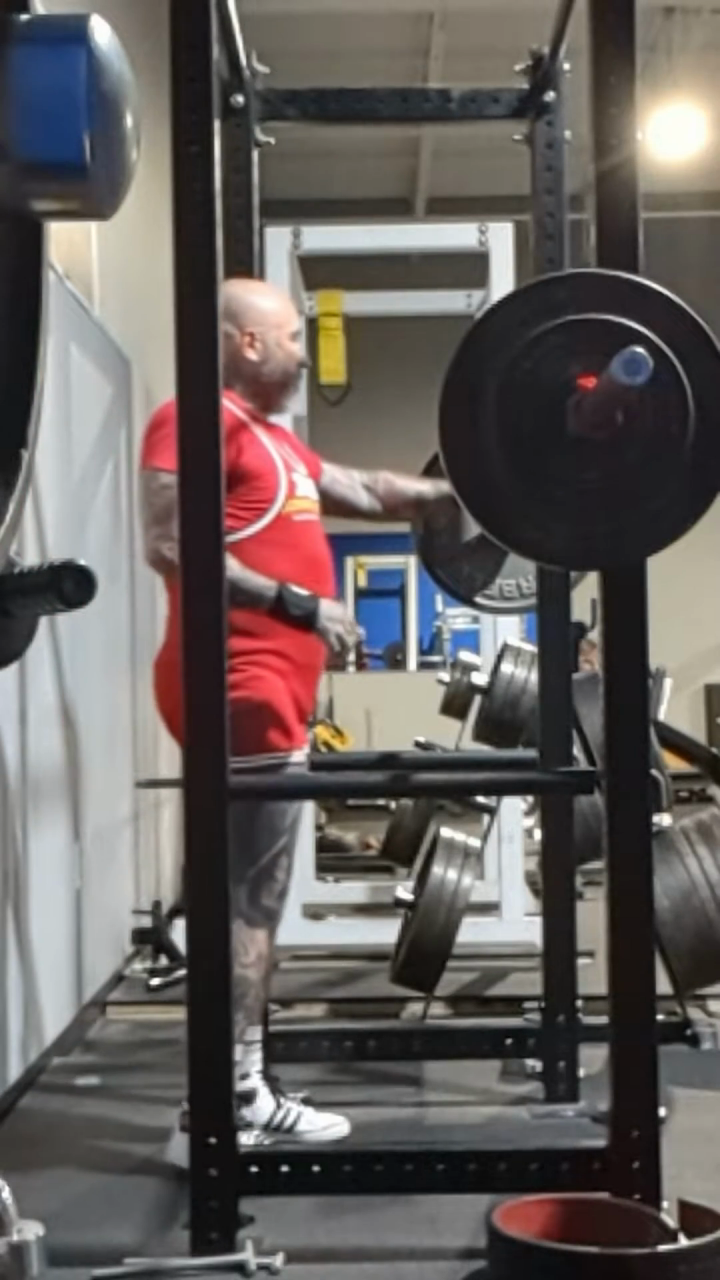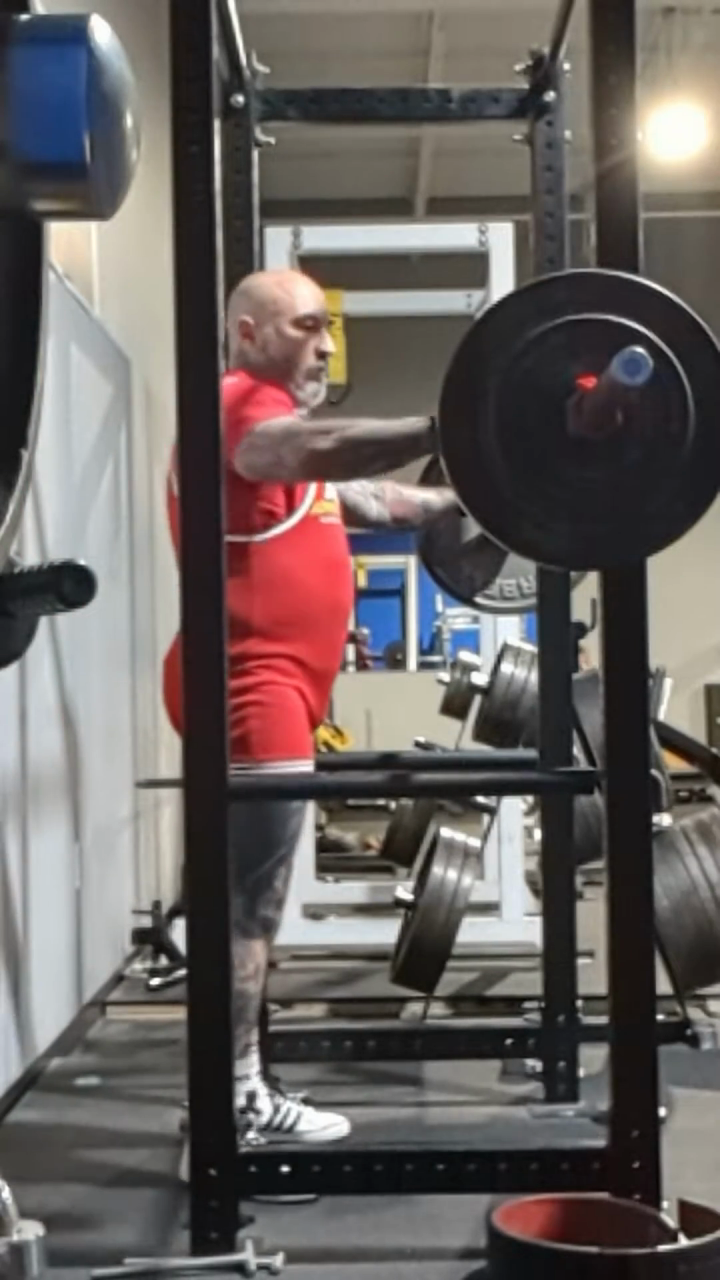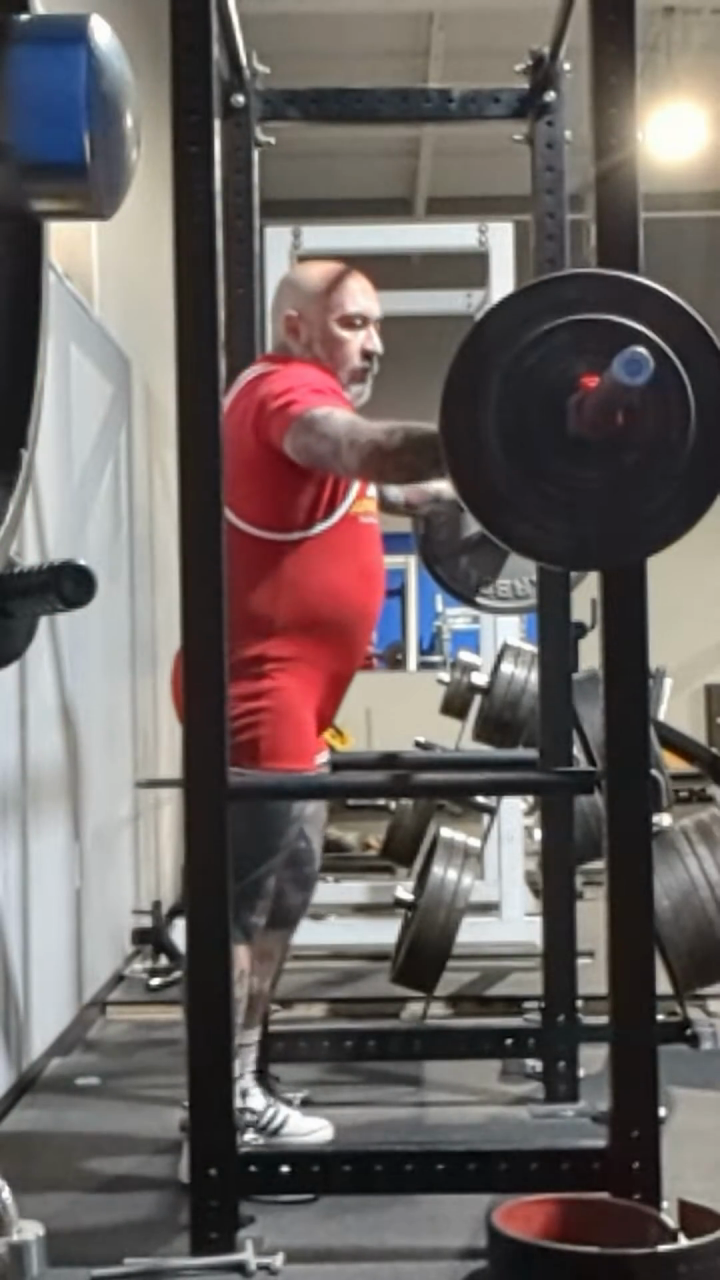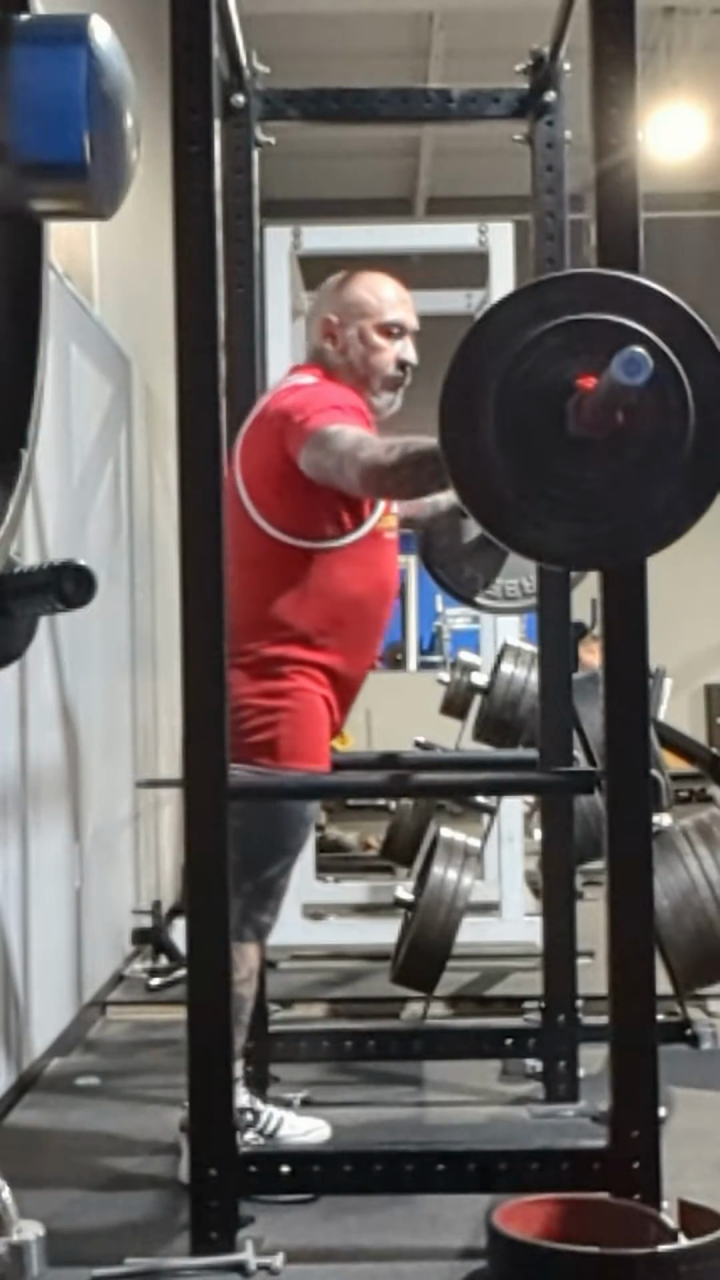
dt=1s
person 1, frame 1
left shoulder: (268, 439)
right shoulder: (198, 419)
left elbow: (365, 490)
right elbow: (170, 544)
left wrist: (462, 491)
right wrist: (295, 606)
left hip: (266, 691)
right hip: (236, 691)
left knee: (257, 899)
right knee: (249, 900)
left ankle: (245, 1094)
person 1, frame 2
left shoulder: (273, 414)
right shoulder: (243, 404)
left elbow: (365, 498)
right elbow: (320, 450)
left wrist: (468, 499)
right wrist: (447, 433)
left hip: (269, 693)
right hip: (247, 691)
left knee: (255, 904)
right knee: (248, 907)
left ankle: (246, 1093)
right ankle: (223, 1123)
person 1, frame 3
left shoulder: (301, 401)
right shoulder: (287, 390)
left elbow: (376, 481)
right elbow: (370, 448)
left hip: (284, 697)
right hip: (259, 693)
left knee: (284, 896)
right knee: (245, 907)
left ankle: (239, 1092)
right ankle: (222, 1119)
person 1, frame 4
left shoulder: (323, 412)
right shoulder: (315, 402)
left elbow: (385, 500)
right elbow: (373, 468)
left hip: (279, 693)
right hip: (273, 693)
left knee: (249, 908)
right knee: (245, 910)
left ankle: (225, 1104)
